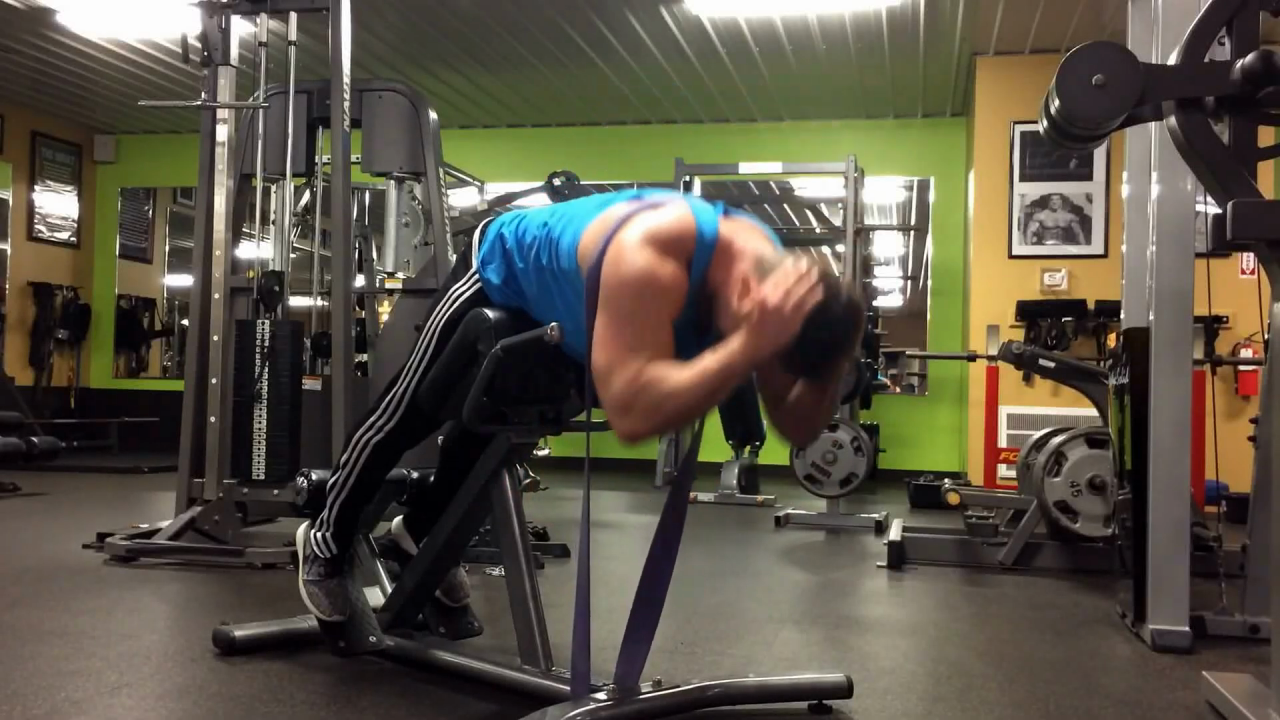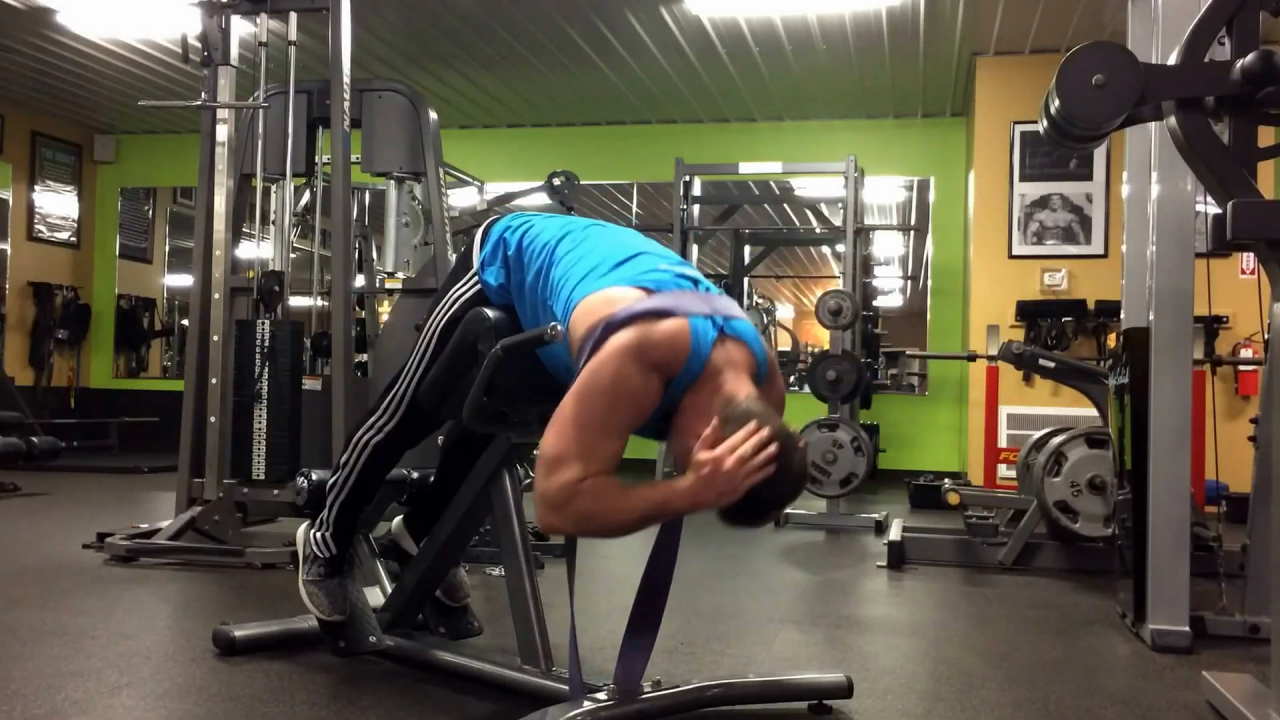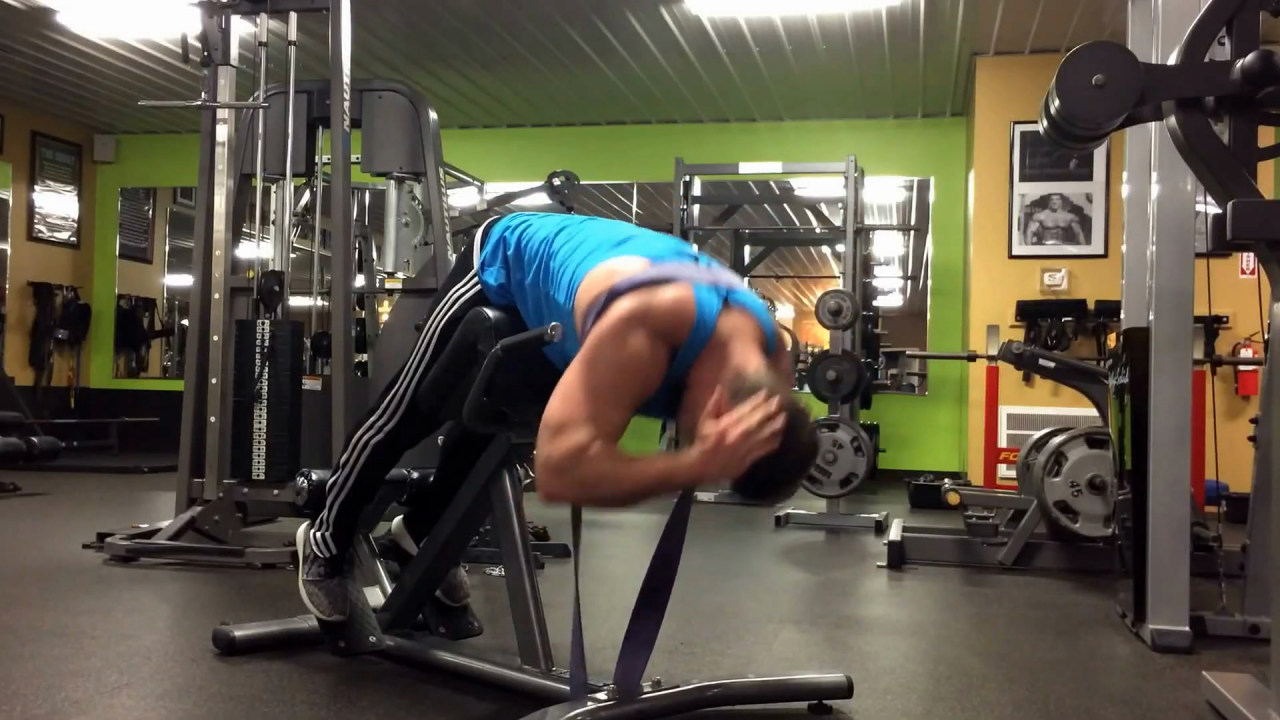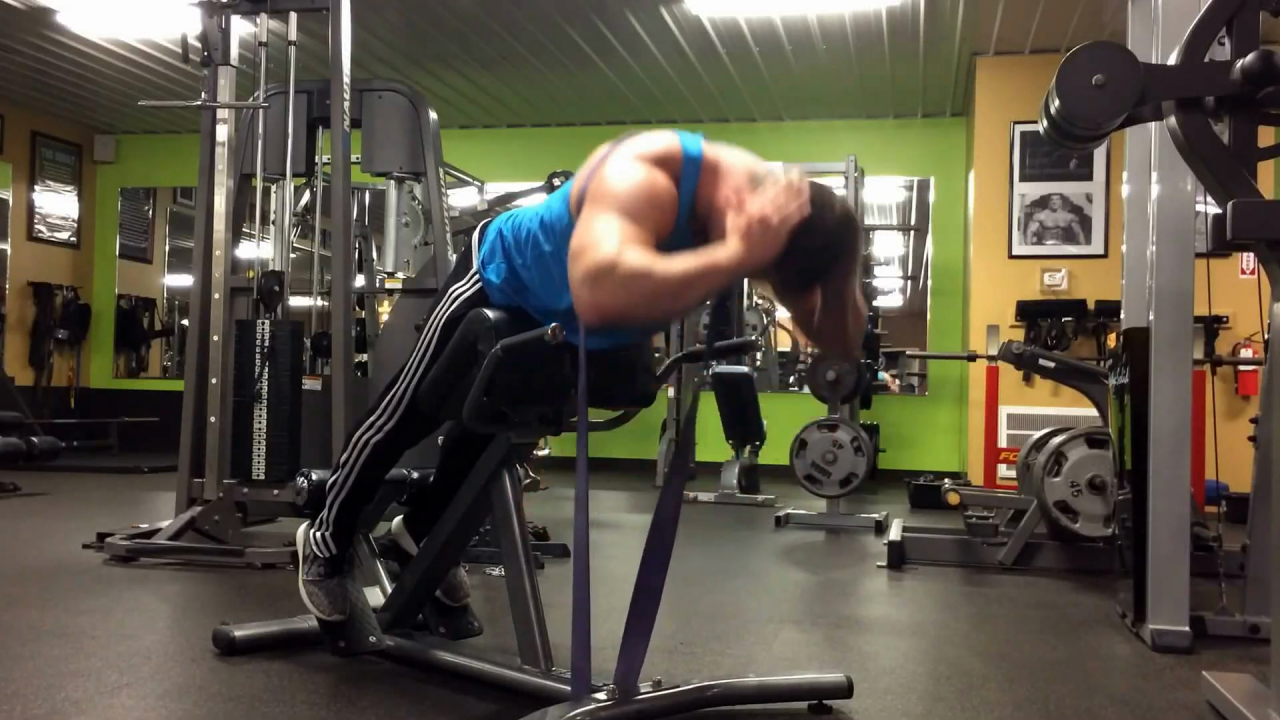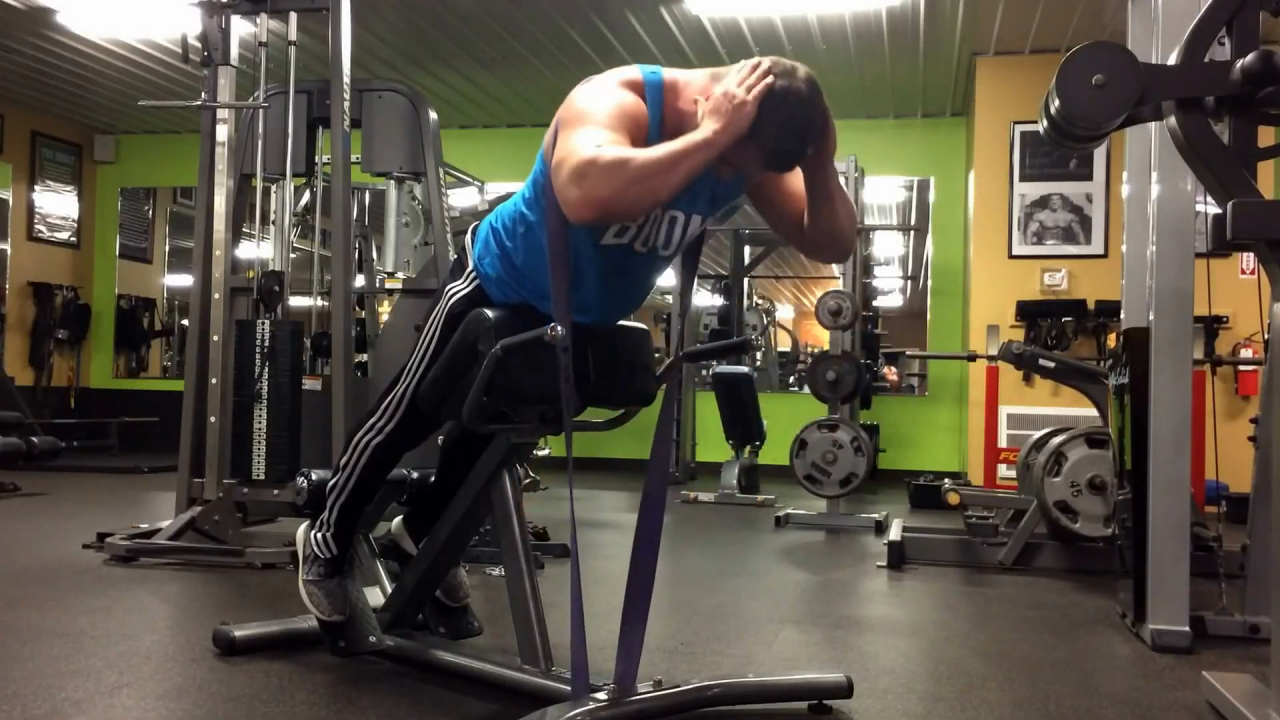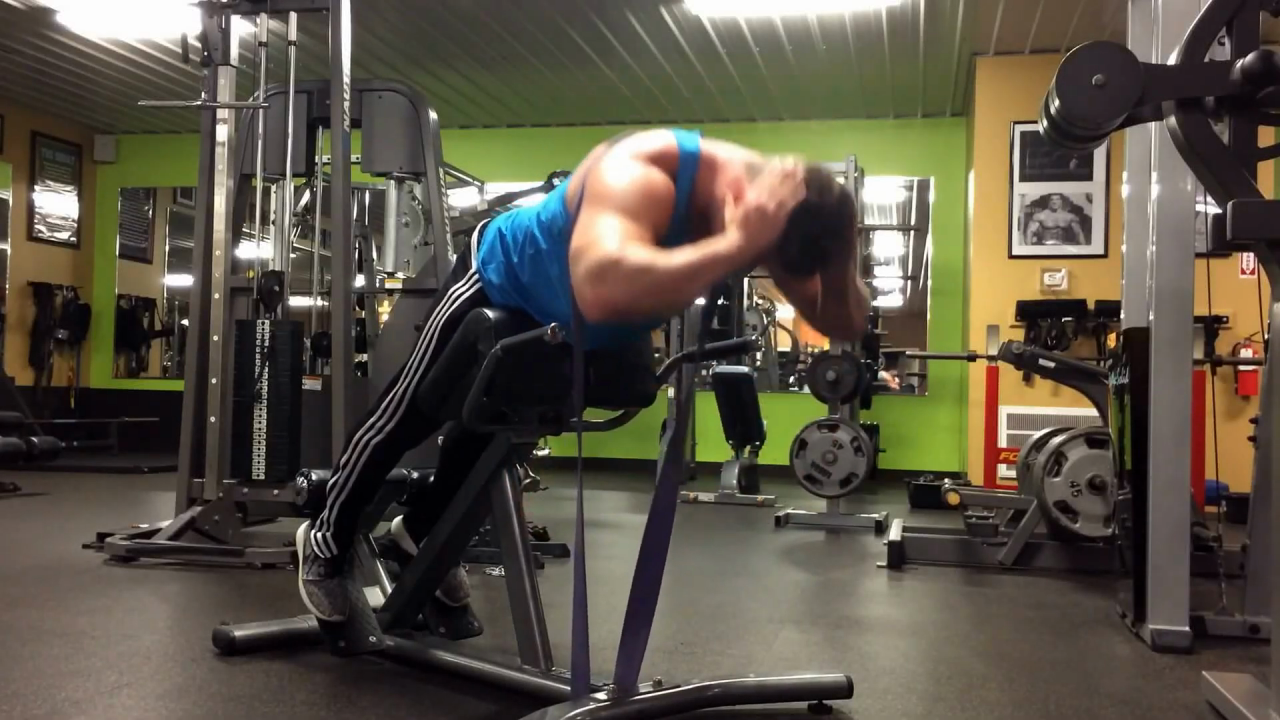
dt=0.3s
person 1, frame 1
left shoulder: (773, 273)
right shoulder: (654, 250)
left elbow: (802, 425)
right elbow: (630, 412)
right wrist: (748, 346)
left hip: (558, 321)
right hip: (506, 271)
right knee: (407, 419)
left ankle: (422, 531)
right ankle: (326, 543)
person 1, frame 2
left shoulder: (761, 380)
right shoulder: (642, 350)
right elbow: (558, 501)
right wrist: (693, 491)
right hip: (508, 264)
right knee: (407, 419)
left ankle: (422, 531)
right ankle: (326, 545)
person 1, frame 3
left shoulder: (767, 357)
right shoulder: (643, 325)
left elbow: (763, 461)
right elbow: (559, 469)
right wrist: (700, 462)
right hip: (508, 266)
right knee: (407, 419)
left ankle: (422, 530)
right ankle: (325, 545)
person 1, frame 4
left shoulder: (768, 211)
right shoulder: (646, 173)
left elbow: (839, 341)
right elbow: (600, 291)
left wrist: (840, 277)
right wrist: (735, 255)
left hip: (569, 325)
right hip: (504, 282)
right knee: (409, 420)
left ankle: (423, 530)
right ankle: (327, 542)
person 1, frame 5
left shoulder: (743, 157)
right shoulder: (615, 101)
left elbow: (832, 245)
right elbow: (587, 194)
left wrist: (819, 165)
right wrist: (711, 135)
left hip: (584, 319)
right hip: (500, 285)
right knee: (406, 420)
left ankle: (424, 533)
right ankle: (326, 544)
person 1, frame 6
left shoulder: (769, 208)
right shoulder: (645, 174)
left elbow: (845, 323)
right elbow: (602, 287)
left wrist: (839, 263)
right wrist: (732, 247)
right hip: (501, 277)
right knee: (408, 418)
left ankle: (424, 531)
right ankle: (326, 543)
